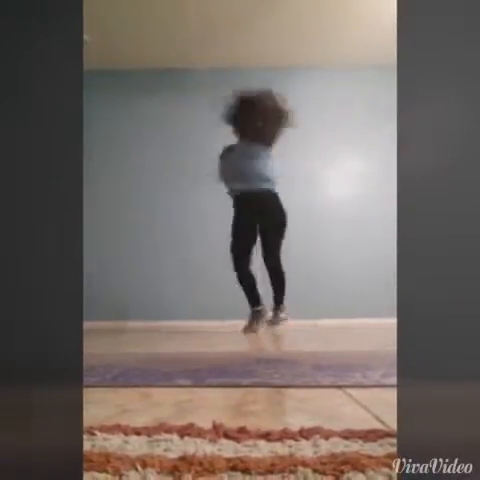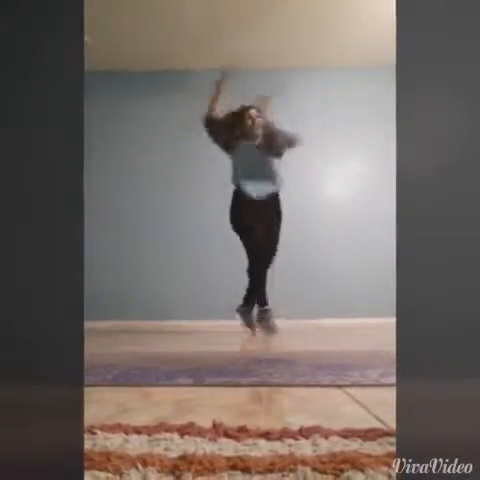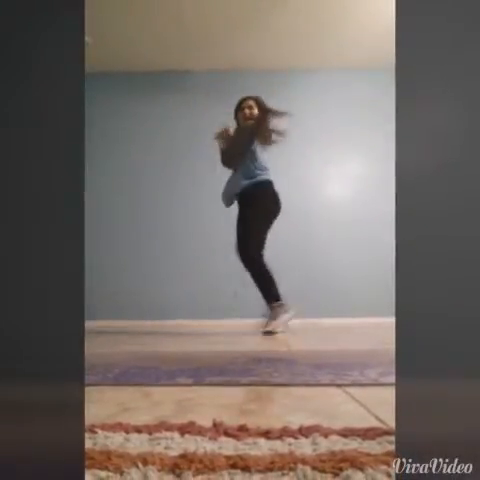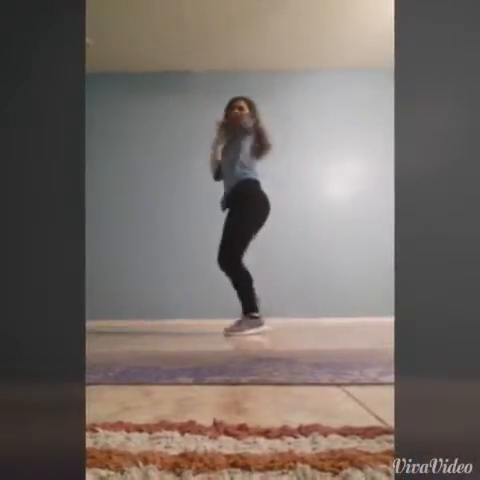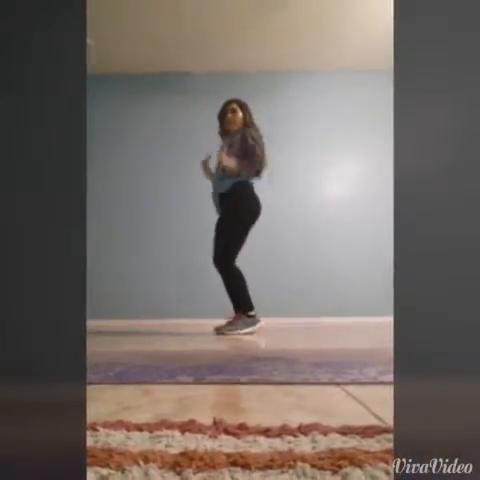
dt=0.3s
person 1, frame 1
left shoulder: (228, 153)
right shoulder: (261, 145)
left elbow: (226, 177)
left hip: (244, 208)
right hip: (270, 206)
left knee: (241, 263)
right knee: (273, 261)
left ankle: (257, 309)
right ankle: (278, 311)
person 1, frame 2
left shoulder: (269, 145)
right shoulder: (234, 145)
left elbow: (285, 142)
right elbow: (211, 122)
left wrist: (267, 122)
right wrist: (217, 91)
left hip: (270, 203)
right hip: (244, 203)
left knee: (266, 255)
right knee: (258, 254)
left ankle: (248, 307)
right ankle: (263, 310)
person 1, frame 3
left shoulder: (252, 131)
right shoulder: (245, 135)
left elbow: (229, 160)
right elbow: (232, 162)
left wrist: (224, 142)
right wrist: (227, 140)
left hip: (260, 196)
right hip: (251, 199)
left knee: (248, 253)
right knee: (250, 255)
left ankle: (278, 305)
right ankle: (276, 307)
person 1, frame 4
left shoulder: (247, 130)
right shoulder: (234, 140)
left elbow: (242, 124)
right elbow: (218, 174)
left wrist: (223, 132)
right wrist: (216, 149)
left hip: (249, 198)
right hip: (241, 200)
left knee: (229, 258)
right knee: (228, 259)
left ankle: (253, 316)
right ankle: (251, 314)
person 1, frame 5
left shoulder: (249, 136)
right shoulder: (229, 141)
left elbow: (255, 168)
left wrist: (230, 163)
right wrist: (209, 172)
left hip: (242, 203)
right hip: (232, 204)
left knee: (224, 259)
right knee: (222, 260)
left ankle: (249, 315)
right ankle: (241, 314)
